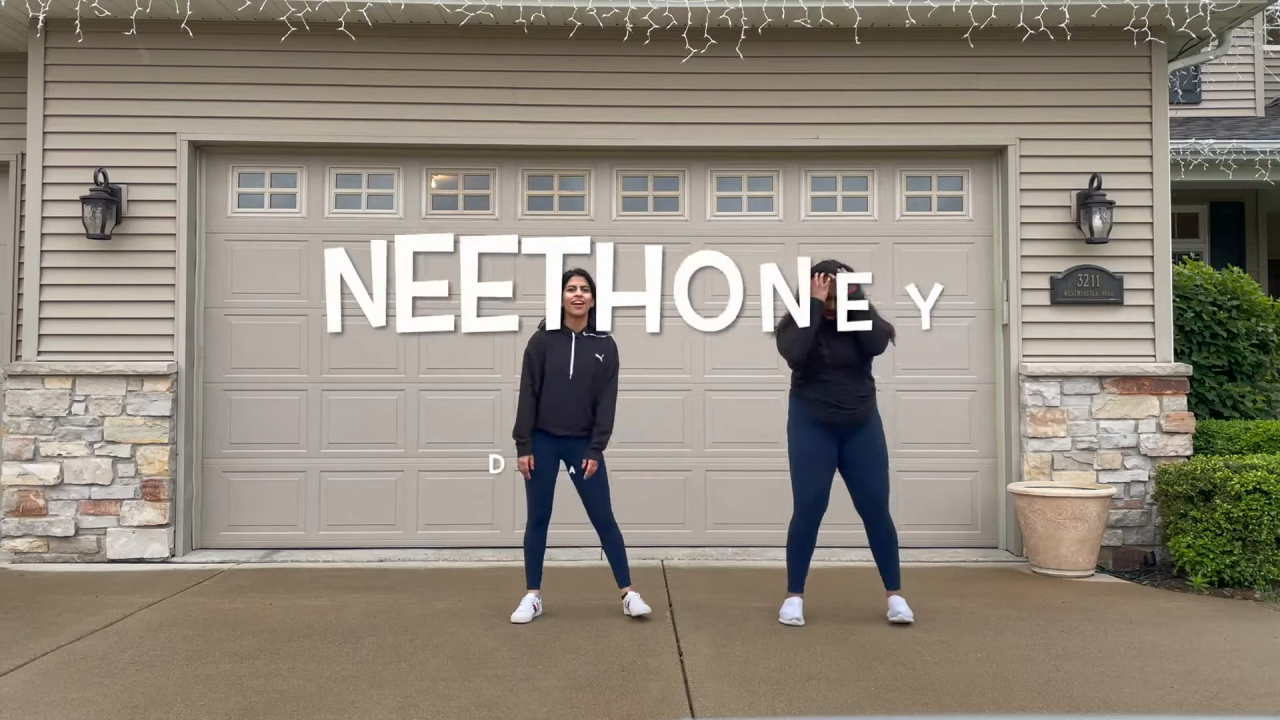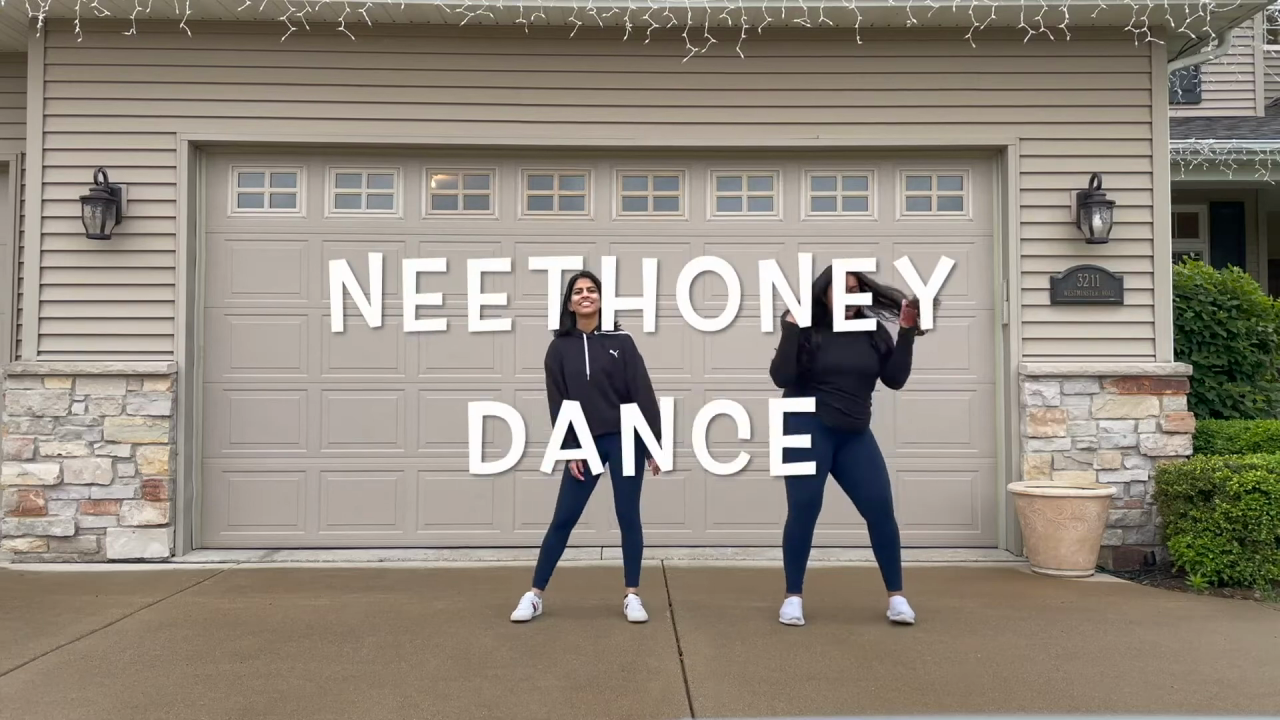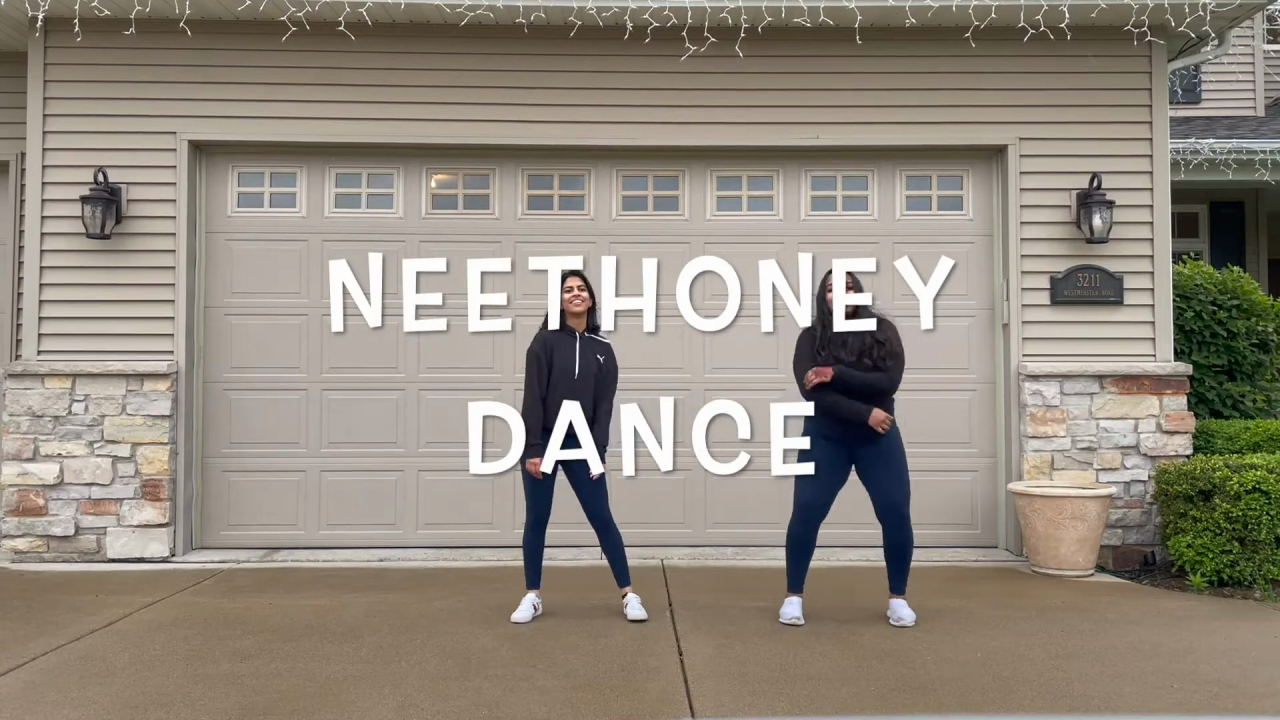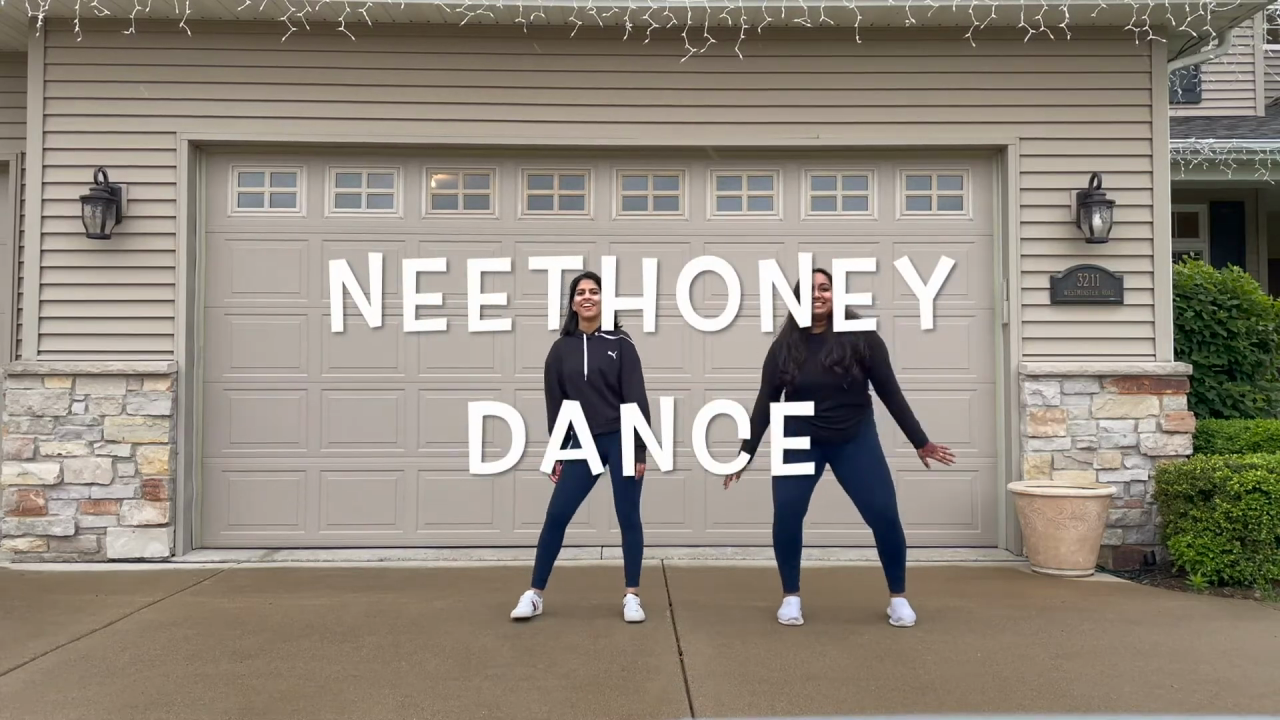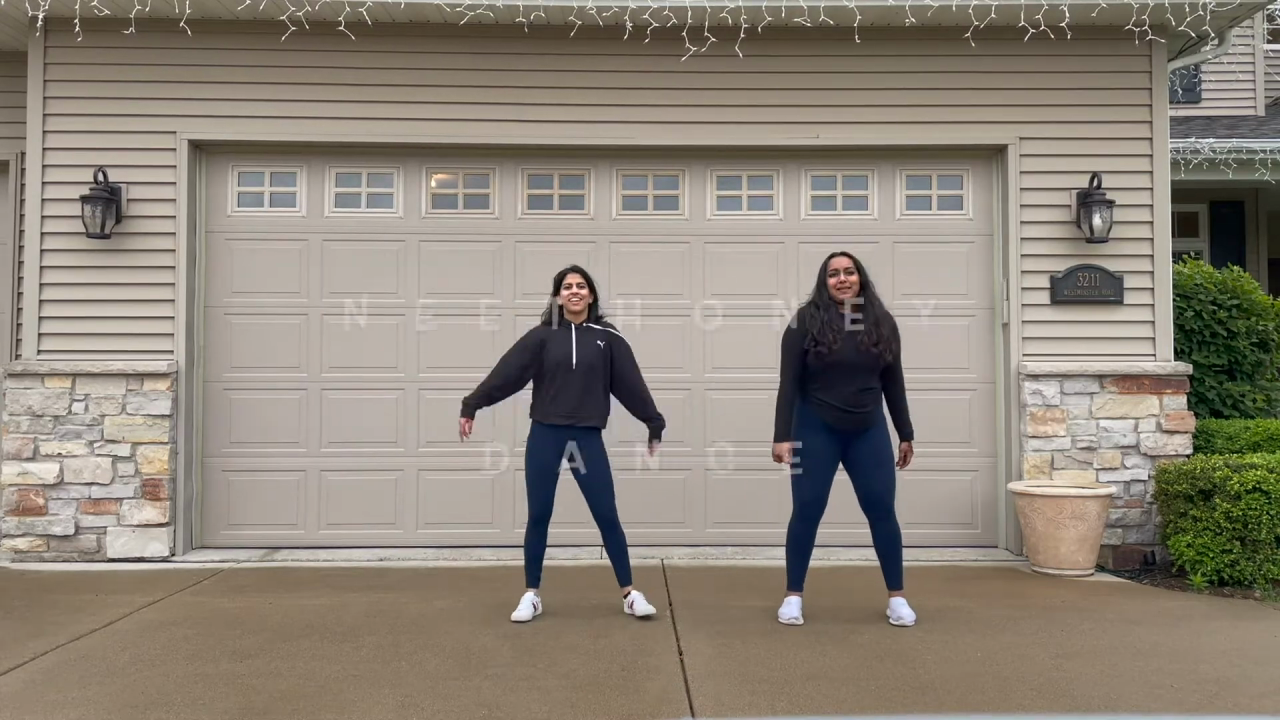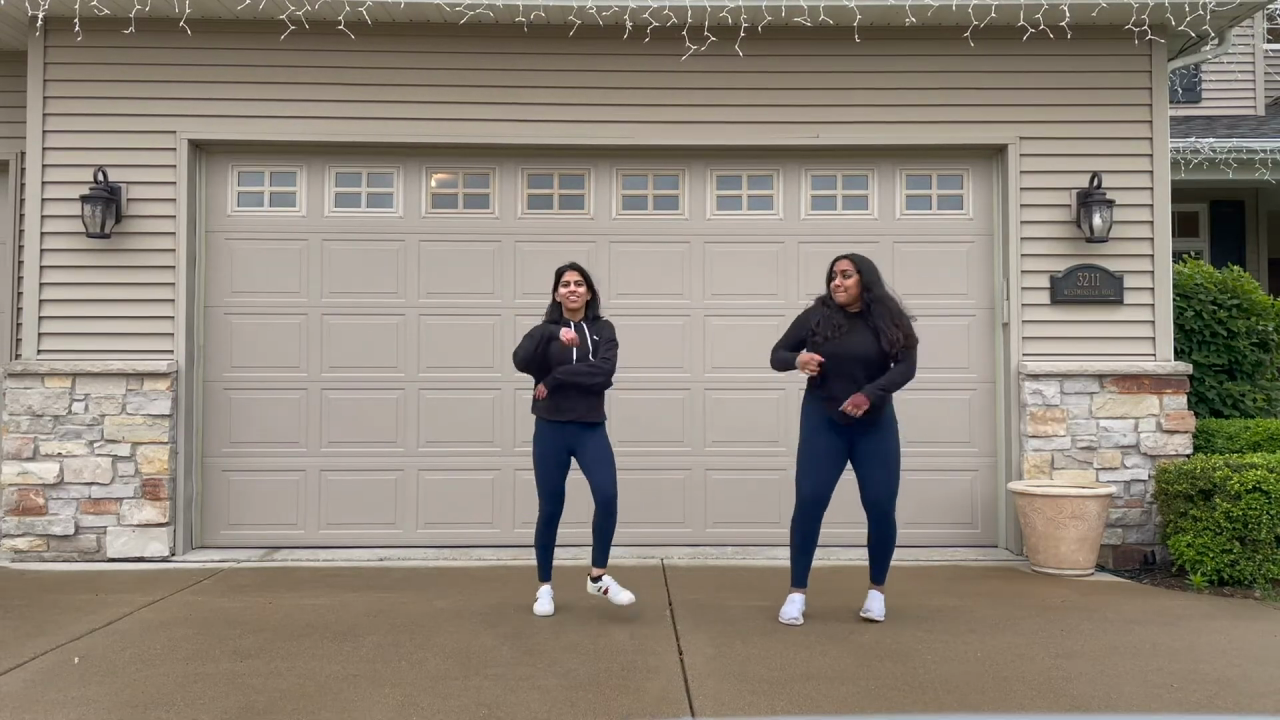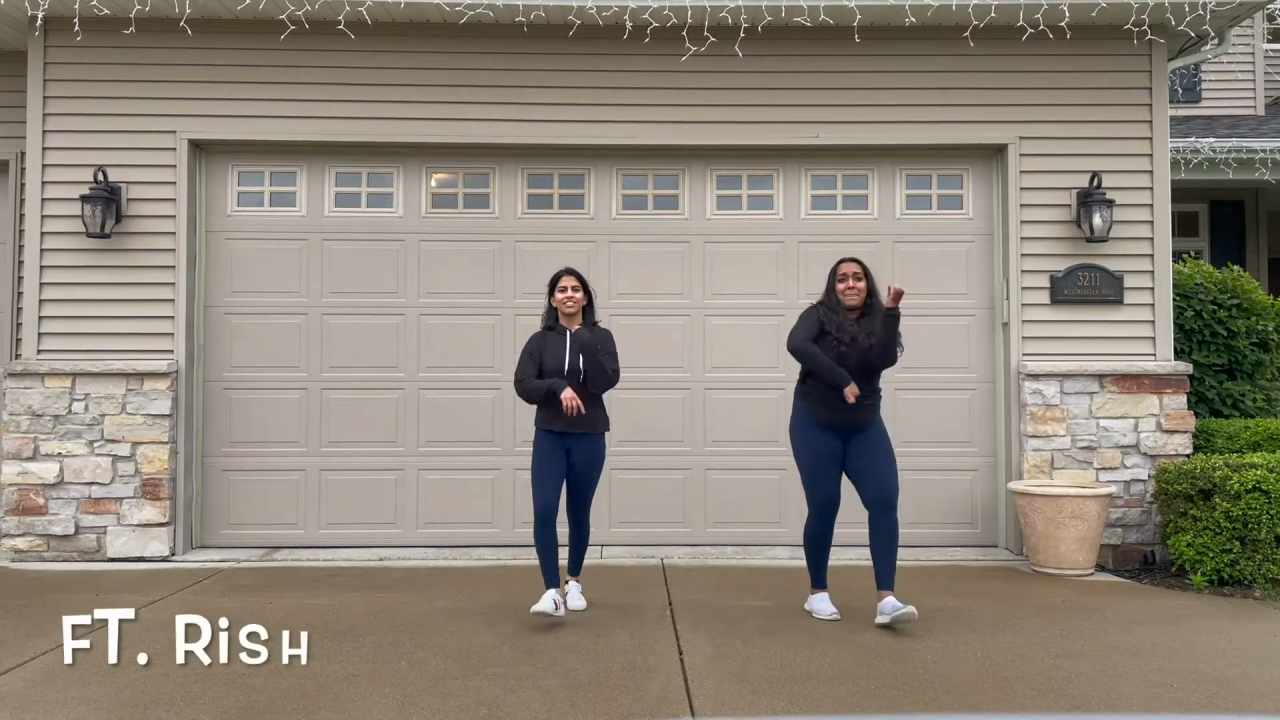
dt=0.7s
person 1, frame 1
left shoulder: (859, 319)
right shoulder: (795, 324)
left elbow: (877, 344)
right elbow: (796, 354)
left wrist: (856, 298)
right wrist: (814, 305)
left hip: (862, 426)
right hip: (812, 426)
left knee: (875, 508)
right knee: (809, 508)
left ankle: (895, 595)
right ankle: (794, 596)
person 1, frame 2
left shoulder: (873, 332)
right shoulder: (807, 331)
left elbow: (895, 379)
right elbow: (782, 379)
left wrist: (907, 332)
right wrist: (790, 329)
left hip: (855, 434)
right hip: (807, 428)
left knee: (880, 509)
right knee: (804, 510)
left ankle: (896, 596)
right ankle: (793, 596)
person 1, frame 3
left shoulder: (882, 331)
right shoulder: (811, 338)
left elbow: (889, 382)
right elbow: (811, 390)
left wrist: (835, 374)
right wrist: (863, 413)
left hip: (878, 440)
right hip: (825, 438)
left knee: (896, 516)
right knee: (806, 514)
left ankle: (897, 599)
right ankle: (793, 596)
person 1, frame 4
left shoulder: (862, 339)
right shoulder: (784, 346)
left elbow: (890, 393)
right elbow: (765, 403)
left wrist: (921, 442)
right wrist: (745, 454)
left hip: (856, 440)
right hip: (801, 441)
left knee: (885, 516)
right knee: (787, 514)
left ankle: (897, 597)
right ankle: (791, 596)
person 1, frame 5
left shoulder: (881, 324)
right shoulder: (807, 322)
left elbow: (894, 382)
right elbow: (789, 382)
left wrist: (905, 434)
right wrist: (782, 436)
left hip: (868, 429)
right hip: (816, 429)
left knee: (881, 509)
right knee: (808, 509)
left ankle: (896, 597)
right ankle: (793, 596)
person 1, frame 6
left shoulder: (889, 320)
right shoulder: (816, 316)
left elbow: (907, 366)
right elbow: (777, 356)
left wrist: (870, 393)
right wrist: (797, 360)
left hip: (876, 426)
right hip: (824, 424)
left knee: (881, 508)
right knee: (809, 503)
left ankle: (877, 589)
right ankle: (797, 593)
person 1, frame 7
left shoulder: (880, 322)
right shoulder: (818, 317)
left elbow: (884, 359)
right elbow: (797, 345)
left wrist: (889, 313)
right wrist: (840, 380)
left hip: (865, 427)
right hip: (816, 424)
left knee: (884, 502)
right knee: (823, 506)
left ankle: (886, 597)
right ankle: (817, 592)
person 2, frame 1
left shoulder: (605, 346)
right shoulder: (542, 341)
left elbow: (606, 402)
right elbow: (528, 394)
left wrist: (596, 450)
right wrist: (524, 446)
left hip: (583, 445)
right hip: (544, 442)
left knee: (604, 519)
right knee: (538, 519)
left ankle: (628, 594)
right ankle: (532, 596)
person 2, frame 2
left shoulder: (621, 342)
right shoulder: (560, 348)
left elbow: (642, 394)
right elbow: (558, 403)
left wrist: (652, 444)
right wrist: (569, 451)
left hip: (623, 440)
right hip: (583, 443)
left knee: (628, 518)
right knee: (563, 519)
left ankle: (631, 595)
right ankle: (535, 594)
person 2, frame 3
left shoulder: (603, 349)
right shoulder: (545, 340)
left elbow: (604, 403)
right elbow: (533, 396)
left wrist: (598, 449)
right wrist: (532, 447)
left hip: (581, 444)
right hip: (543, 442)
left knee: (602, 519)
right knee: (537, 520)
left ankle: (629, 594)
right ankle: (532, 596)
person 2, frame 4
left shoulder: (621, 344)
right shoulder: (561, 349)
left elbow: (636, 398)
right elbow: (555, 404)
left wrist: (639, 449)
left hip: (620, 442)
right hip: (583, 445)
left knee: (628, 519)
right knee: (556, 517)
left ankle: (631, 596)
right ankle: (534, 594)
person 2, frame 5
left shoulder: (607, 336)
right shoulder: (542, 336)
left elbow: (630, 384)
right elbow: (507, 374)
left wrist: (655, 426)
right wrist: (471, 406)
left hip: (588, 438)
right hip: (544, 436)
left knee: (606, 516)
right knee: (538, 517)
left ankle: (629, 592)
right ankle: (532, 595)
person 2, frame 6
left shoulder: (602, 329)
right shoulder: (545, 331)
left elbow: (603, 371)
right elbow: (522, 360)
left wrist: (554, 379)
right wrist: (556, 338)
left hip: (590, 430)
right hip: (550, 431)
left knee: (607, 497)
right knee: (550, 511)
left ankle: (598, 576)
right ankle: (545, 586)
person 2, frame 7
left shoulder: (600, 337)
right shoulder: (542, 339)
left elbow: (608, 380)
right elbow: (523, 385)
left wrist: (588, 341)
right wrist: (558, 389)
left hip: (589, 438)
right hip: (550, 438)
left knee: (578, 514)
right knee: (544, 512)
left ankle: (572, 579)
right ankle: (551, 592)
